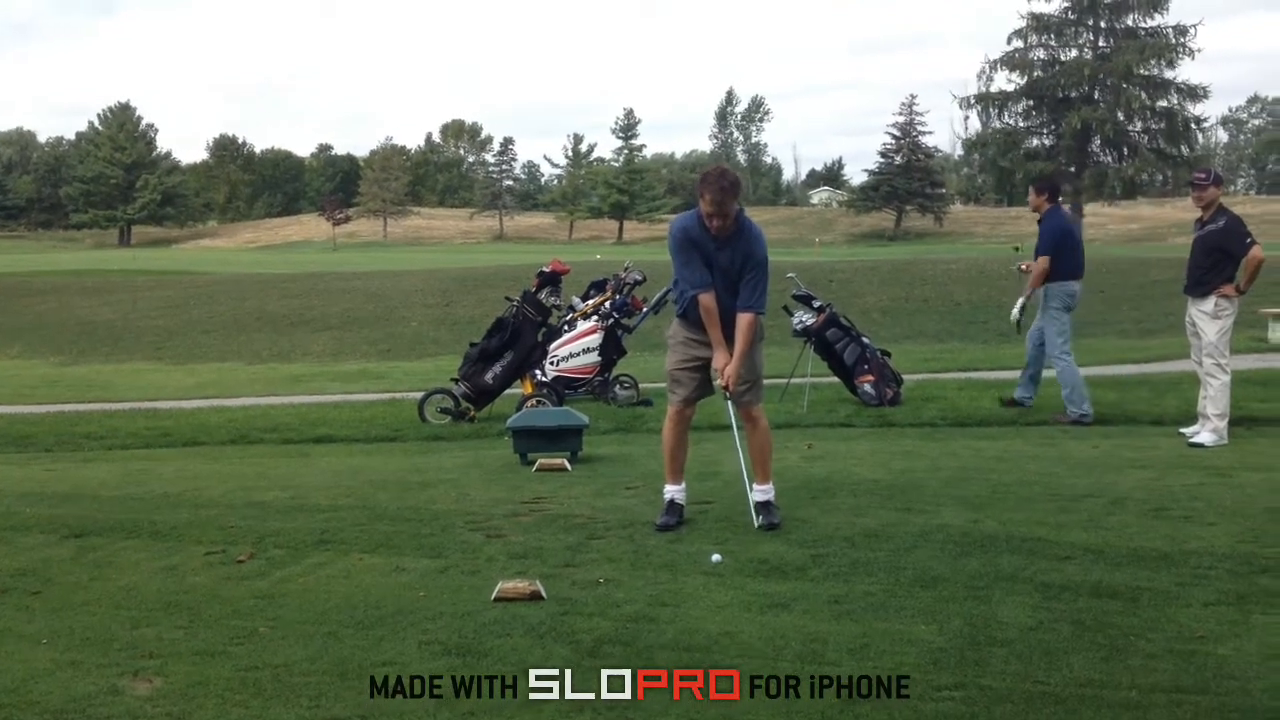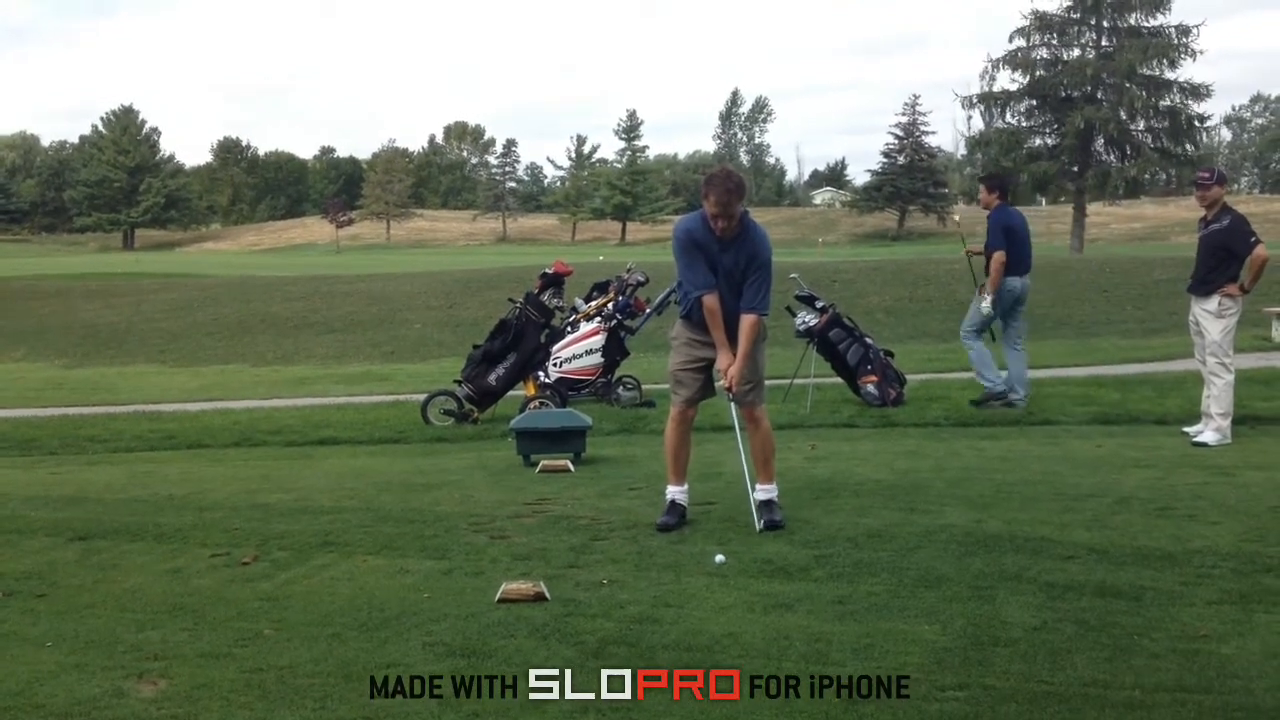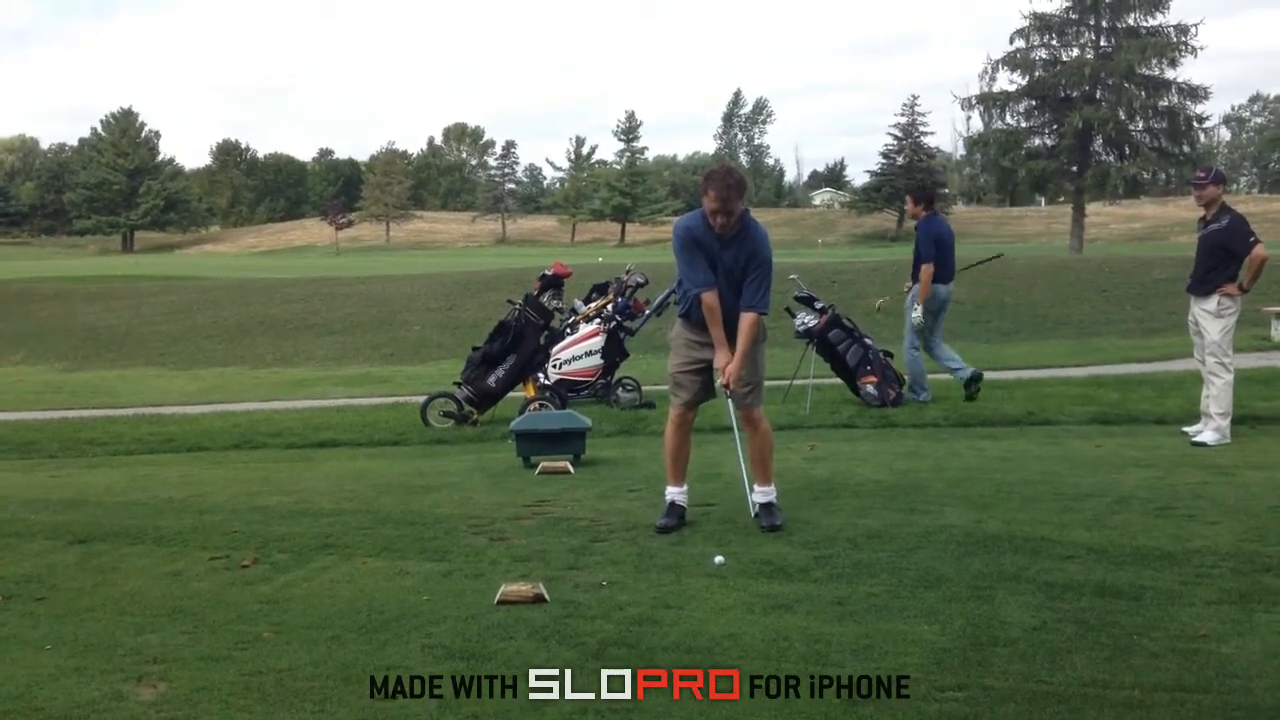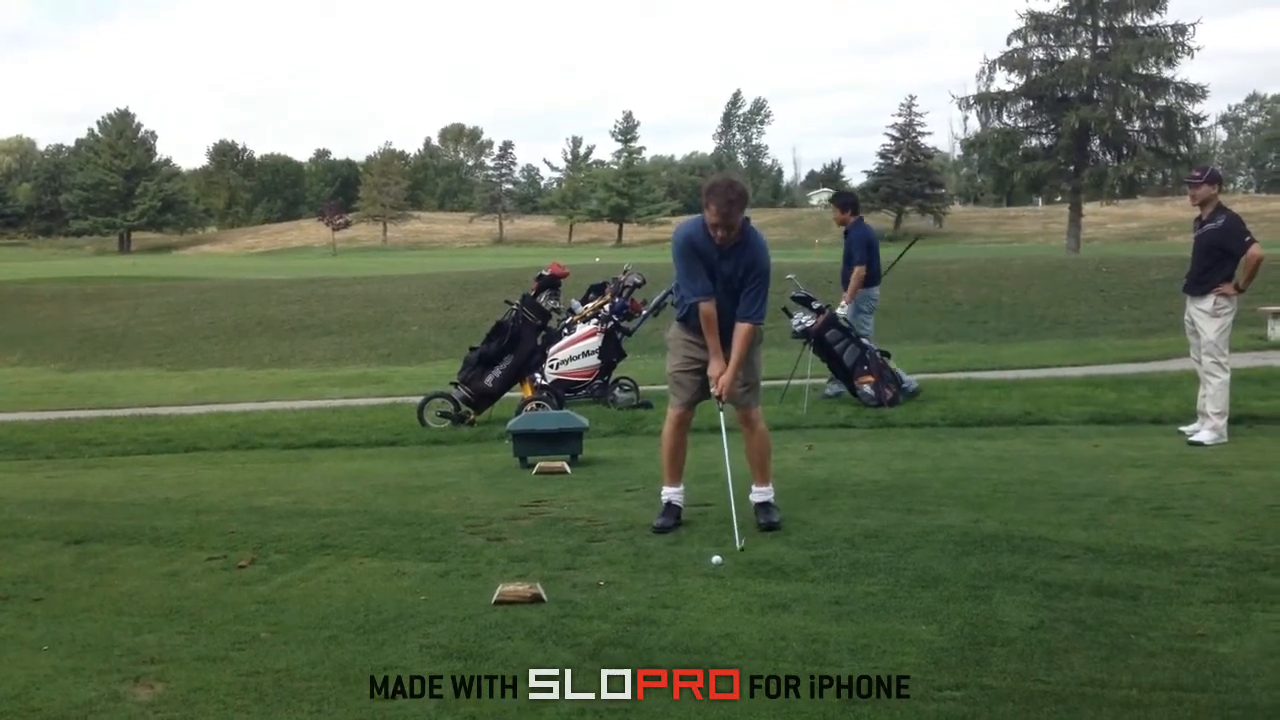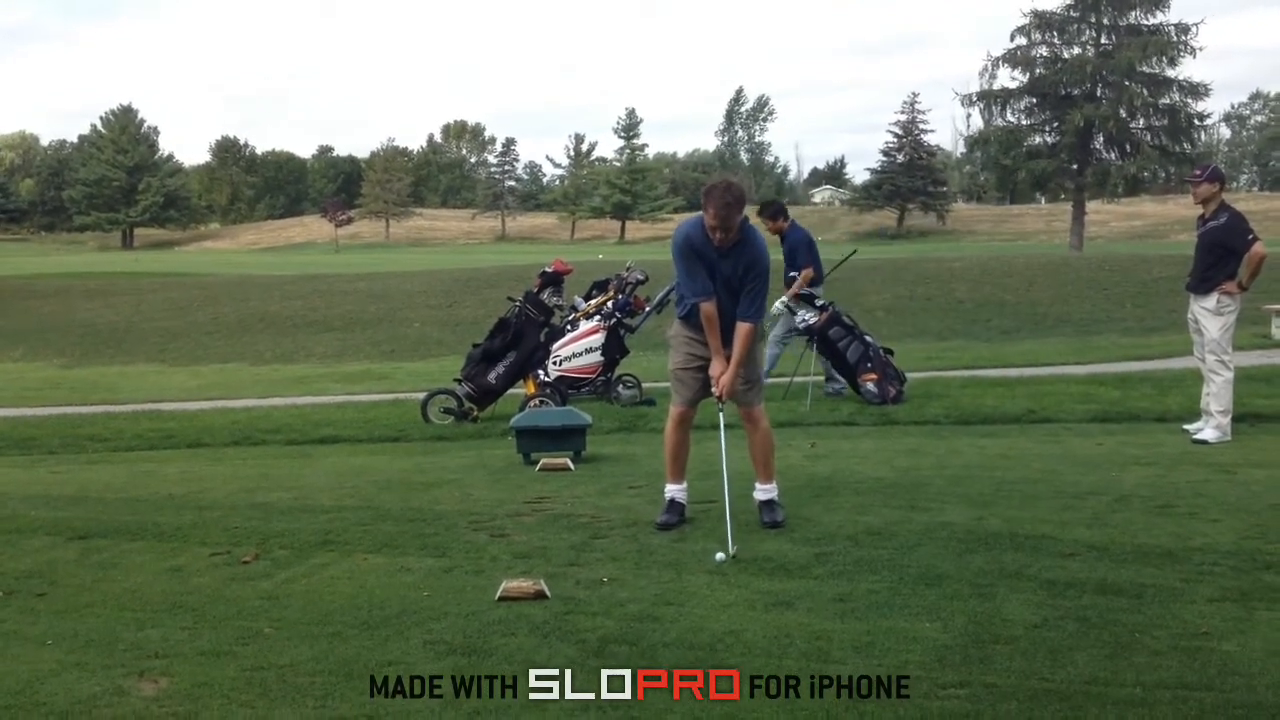
dt=0.5s
person 1, frame 1
left shoulder: (753, 239)
right shoulder: (682, 229)
left elbow: (749, 308)
right elbow: (702, 294)
left wrist: (736, 360)
right wrist: (717, 349)
left hip: (740, 329)
right hip: (691, 329)
left knee: (752, 411)
right knee: (678, 410)
left ankle: (763, 495)
right ankle: (674, 497)
person 1, frame 2
left shoulder: (757, 241)
right shoulder: (686, 231)
left elbow: (752, 310)
right elbow: (706, 295)
left wrist: (739, 361)
right wrist: (721, 351)
left hip: (743, 330)
right hip: (695, 330)
left knee: (754, 411)
right knee: (681, 412)
left ankle: (766, 494)
right ankle: (676, 498)
person 1, frame 3
left shoulder: (757, 239)
right shoulder: (686, 229)
left elbow: (752, 308)
right elbow: (705, 293)
left wrist: (737, 359)
right wrist: (720, 350)
left hip: (743, 331)
right hip: (694, 331)
left knee: (752, 414)
right knee: (680, 414)
left ankle: (765, 497)
right ankle: (676, 499)
person 1, frame 4
left shoulder: (756, 249)
right shoulder: (686, 236)
left elbow: (748, 319)
right elbow: (703, 302)
left wrist: (731, 369)
right wrist: (713, 358)
left hip: (739, 335)
right hip: (691, 332)
left knee: (751, 414)
right knee: (679, 413)
left ankle: (763, 497)
right ankle: (672, 499)
person 1, frame 5
left shoulder: (756, 248)
right shoulder: (685, 236)
left elbow: (748, 317)
right elbow: (704, 302)
left wrist: (732, 369)
right wrist: (715, 357)
left hip: (740, 332)
right hip: (692, 329)
left knee: (753, 411)
right knee: (680, 412)
left ankle: (767, 494)
right ankle: (675, 496)
person 2, frame 1
left shoulder: (1228, 222)
right shoulder: (1200, 223)
left elbow: (1256, 255)
left wrist: (1240, 288)
right wrist: (1193, 291)
left hip: (1215, 304)
right hip: (1195, 302)
left knee: (1215, 365)
right knee: (1202, 366)
left ankle: (1216, 429)
right ankle: (1204, 422)
person 2, frame 2
left shoulder: (1232, 221)
right shoulder: (1204, 222)
left elbow: (1260, 254)
left wrist: (1244, 288)
right wrist: (1196, 281)
left hip: (1220, 303)
right hip: (1199, 301)
left knee: (1219, 364)
right knee: (1206, 365)
left ankle: (1220, 429)
right ankle: (1208, 421)
person 2, frame 3
left shoulder: (1231, 221)
right shoulder: (1204, 222)
left elbow: (1259, 254)
left wrist: (1243, 287)
right wrist: (1196, 280)
left hip: (1218, 303)
right hip: (1198, 301)
left knee: (1218, 365)
right knee: (1205, 365)
left ankle: (1219, 428)
right ankle: (1208, 421)
person 2, frame 4
left shoulder: (1227, 221)
right shoulder: (1200, 222)
left elbow: (1255, 253)
left wrist: (1239, 287)
right wrist: (1191, 281)
left hip: (1214, 302)
right hip: (1194, 301)
left knee: (1214, 364)
right knee: (1202, 364)
left ankle: (1216, 428)
right ankle: (1204, 421)
person 2, frame 5
left shoulder: (1230, 219)
right shoulder: (1203, 220)
left elbow: (1258, 252)
left wrist: (1242, 285)
left hip: (1218, 301)
right hip: (1198, 299)
left knee: (1218, 363)
right knee: (1205, 363)
left ankle: (1220, 426)
right ankle: (1208, 419)
person 3, frame 1
left shoulder: (1051, 222)
right shoulder: (1060, 218)
left elbow: (1044, 265)
left wrist: (1023, 298)
right wrist: (1032, 266)
left hip: (1058, 289)
right hip: (1063, 286)
left knee: (1059, 352)
right knee: (1036, 341)
left ankle: (1080, 411)
right ankle: (1024, 395)
person 3, frame 2
left shoulder: (997, 218)
right shoulder: (1017, 216)
left elbow: (999, 259)
left wrist: (988, 295)
right wrist: (981, 251)
left hip: (1002, 283)
right hip: (1022, 282)
left knee: (970, 332)
right knee: (1014, 342)
left ankle: (994, 386)
right ankle: (1017, 395)
person 3, frame 3
left shoulder: (926, 229)
right shoulder: (942, 224)
left elbow: (927, 269)
left wrist: (918, 305)
right wrist: (915, 282)
left hip: (930, 291)
right hip: (944, 288)
left knee: (912, 344)
right knee: (931, 342)
left ankle: (919, 393)
right ankle: (968, 374)
person 3, frame 4
left shoulder: (858, 234)
right shoulder: (859, 231)
left elbow: (859, 271)
left wrist: (844, 302)
left hip: (862, 295)
right hip: (860, 295)
left ankle: (906, 384)
right ankle: (837, 386)
person 3, frame 5
left shoulder: (798, 238)
right shoulder: (789, 235)
left elbow: (808, 273)
left wrist: (785, 298)
right wrist: (788, 296)
left knee: (777, 339)
right ankle: (838, 384)
